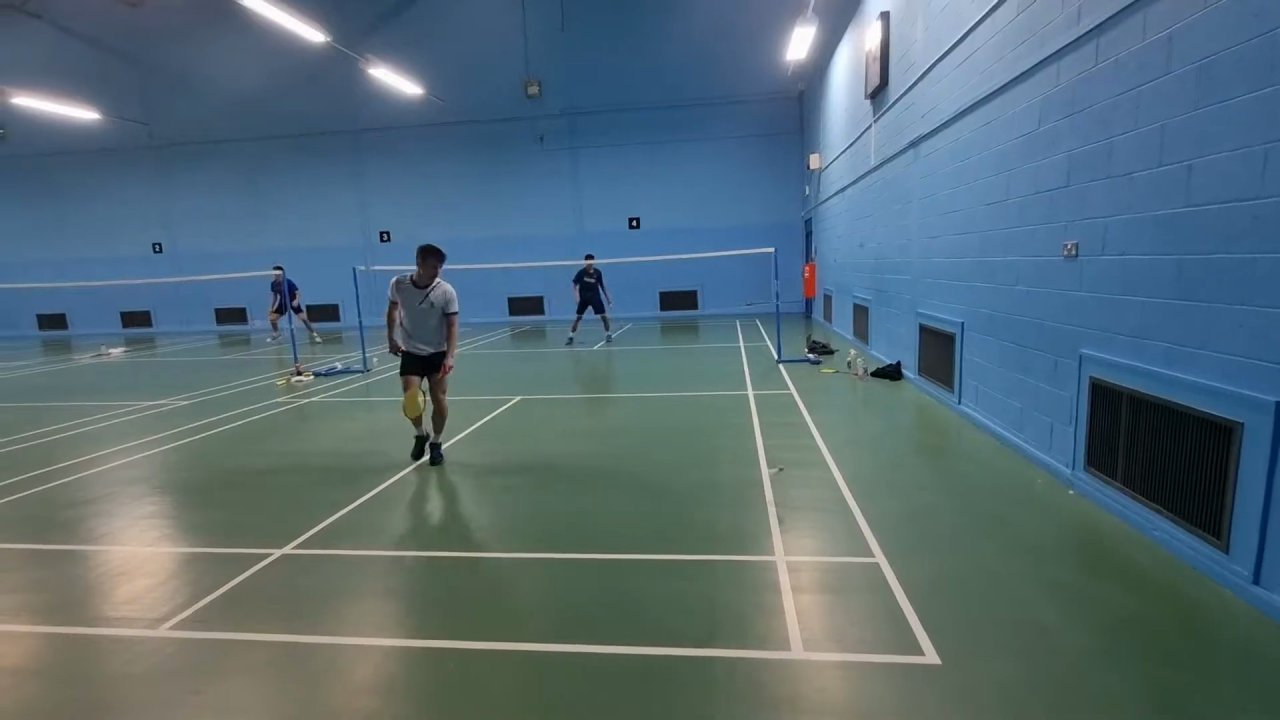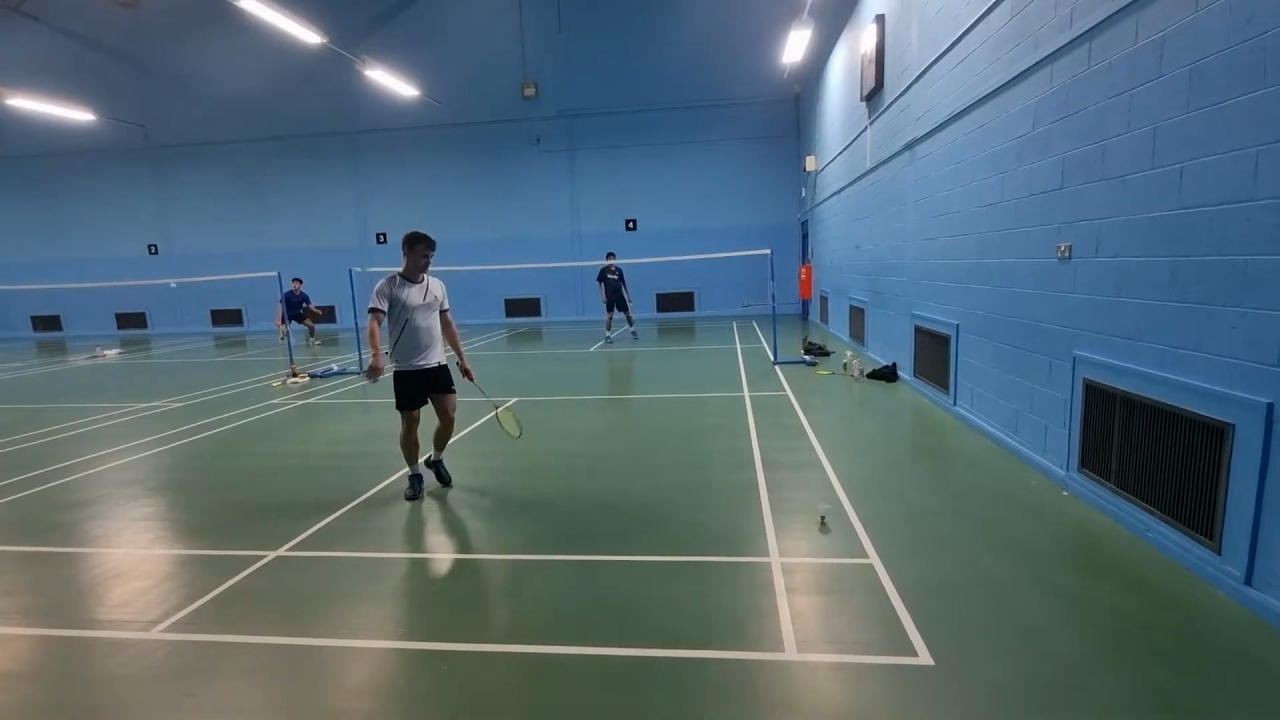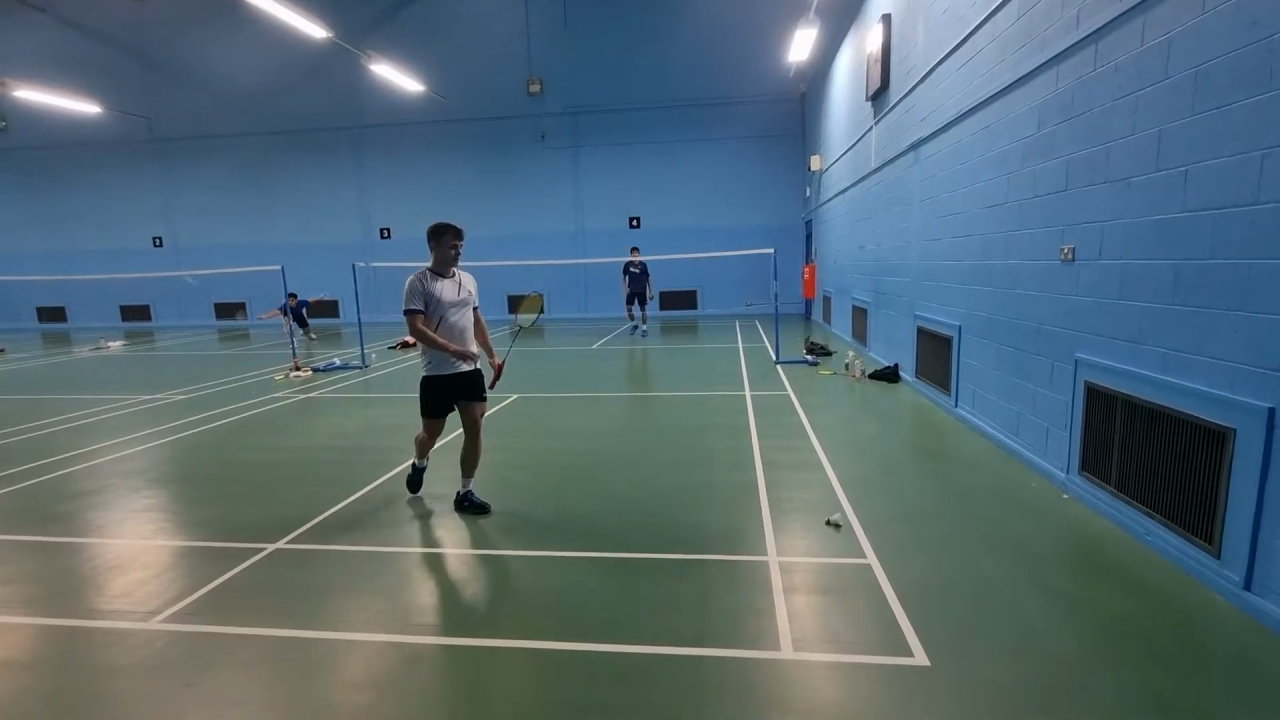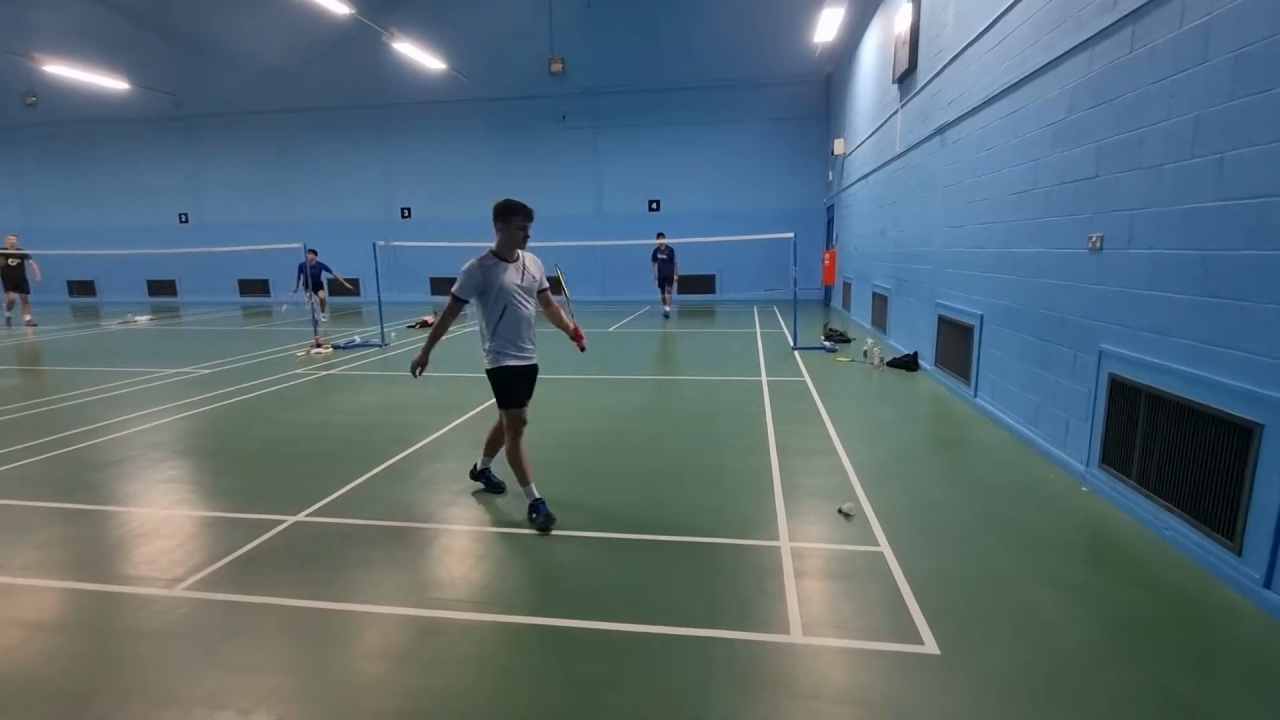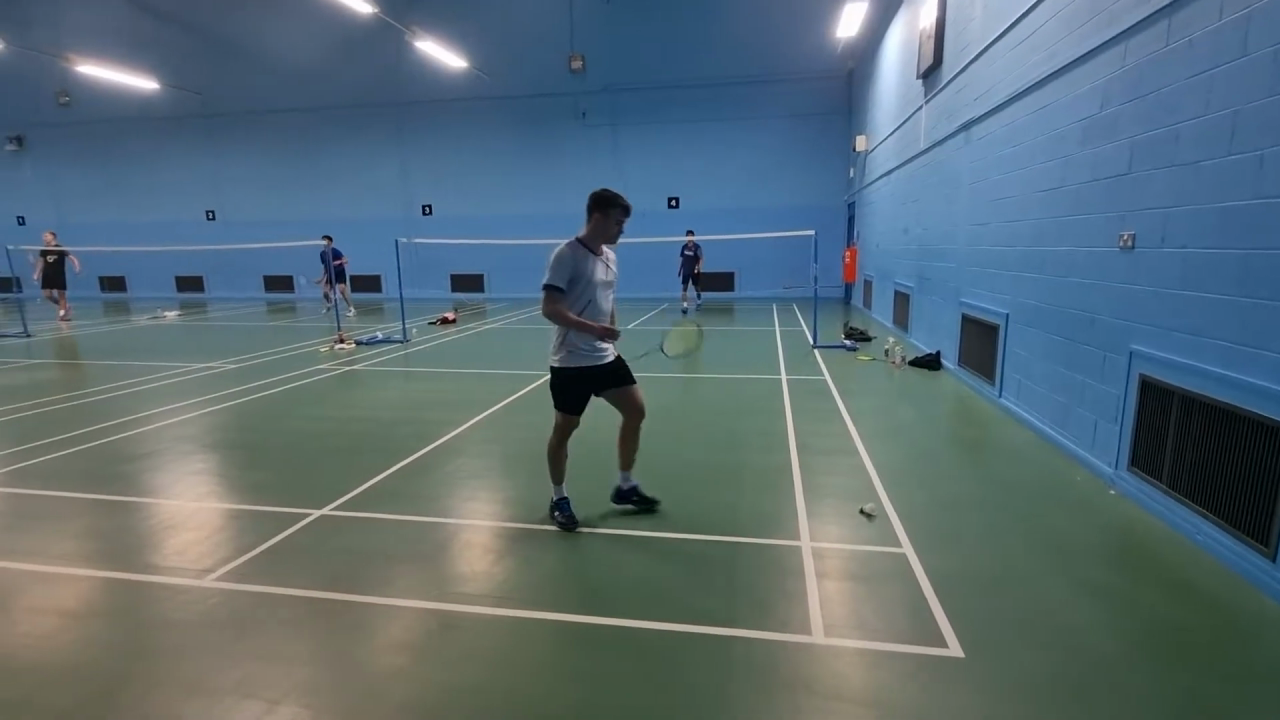
dt=0.4s
person 1, frame 1
left shoulder: (446, 292)
right shoulder: (398, 284)
left elbow: (452, 326)
right elbow: (392, 308)
left wrist: (449, 356)
right wrist: (391, 337)
left hip: (437, 353)
right hip: (410, 352)
left knee: (439, 397)
right knee: (411, 396)
left ankle: (436, 443)
right ankle: (420, 435)
person 1, frame 2
left shoulder: (437, 286)
right shoulder: (387, 287)
left elbow: (447, 324)
right elbow: (374, 323)
left wrist: (462, 359)
right wrist: (376, 356)
left hip: (437, 365)
right hip: (406, 369)
left knee: (448, 418)
right knee: (410, 424)
left ankle: (436, 460)
right ankle: (415, 475)
person 1, frame 3
left shoulder: (468, 281)
right shoulder: (418, 283)
right elbow: (416, 330)
left wrist: (491, 355)
right wrist: (453, 350)
left hip: (469, 370)
right hip: (436, 373)
left knee: (475, 428)
right knee: (431, 433)
left ankle: (466, 493)
right ankle: (419, 465)
person 1, frame 4
left shoulder: (533, 263)
right shoulder: (478, 269)
left elbow: (549, 304)
right elbow: (450, 313)
left wrist: (571, 329)
right wrist: (425, 352)
left hip: (528, 359)
right hip: (502, 361)
left knee: (509, 421)
right knee: (516, 426)
left ankle: (482, 468)
right ankle: (535, 501)
person 1, frame 5
left shoulder: (609, 257)
right shoulder: (566, 255)
right elbow: (550, 309)
left wrist: (612, 337)
right wrist: (591, 329)
left hip: (605, 357)
right hip: (571, 362)
left knee: (635, 411)
right knee: (565, 429)
left ankle: (625, 486)
right ankle: (559, 499)
